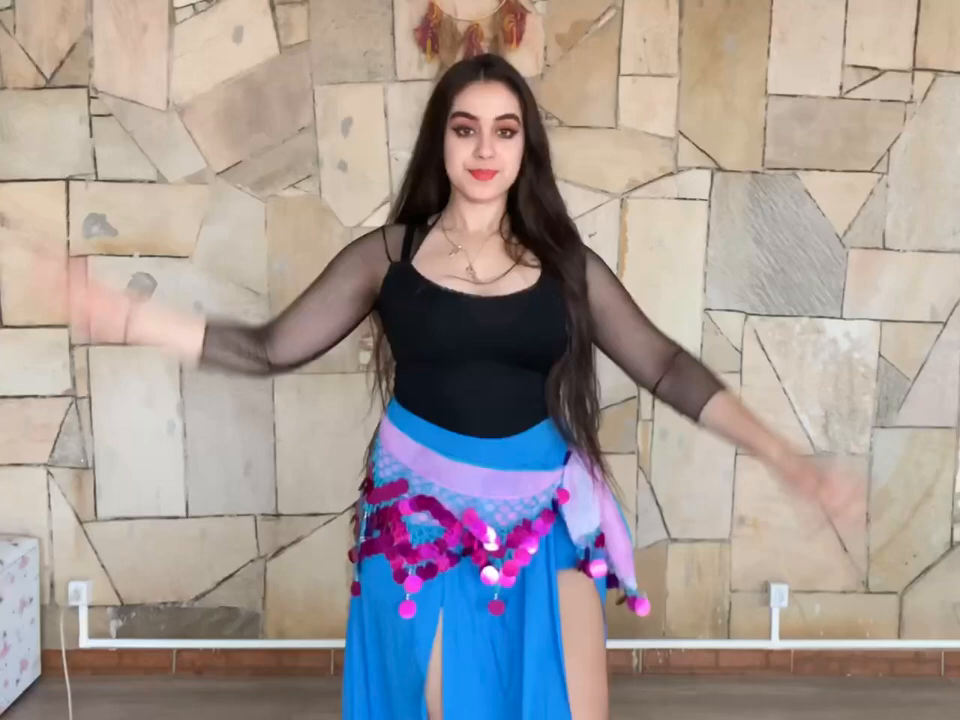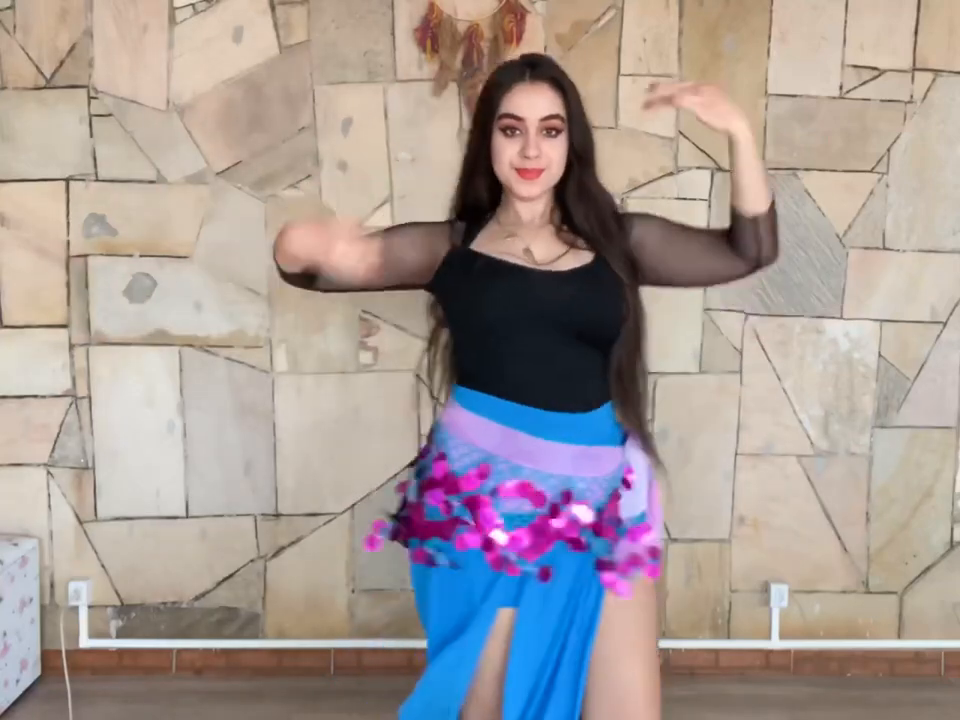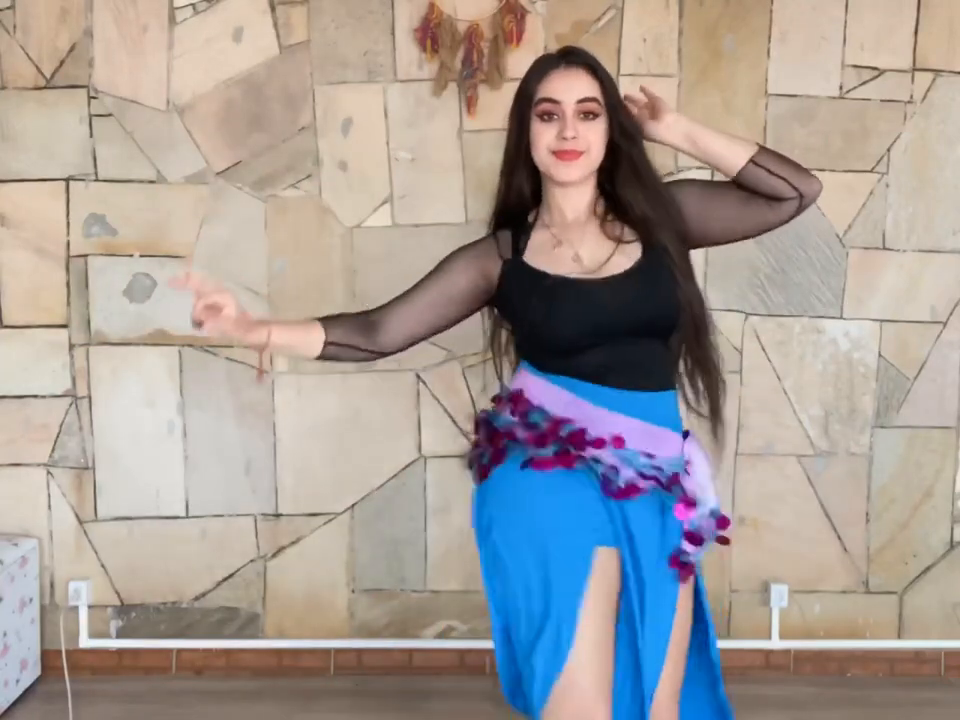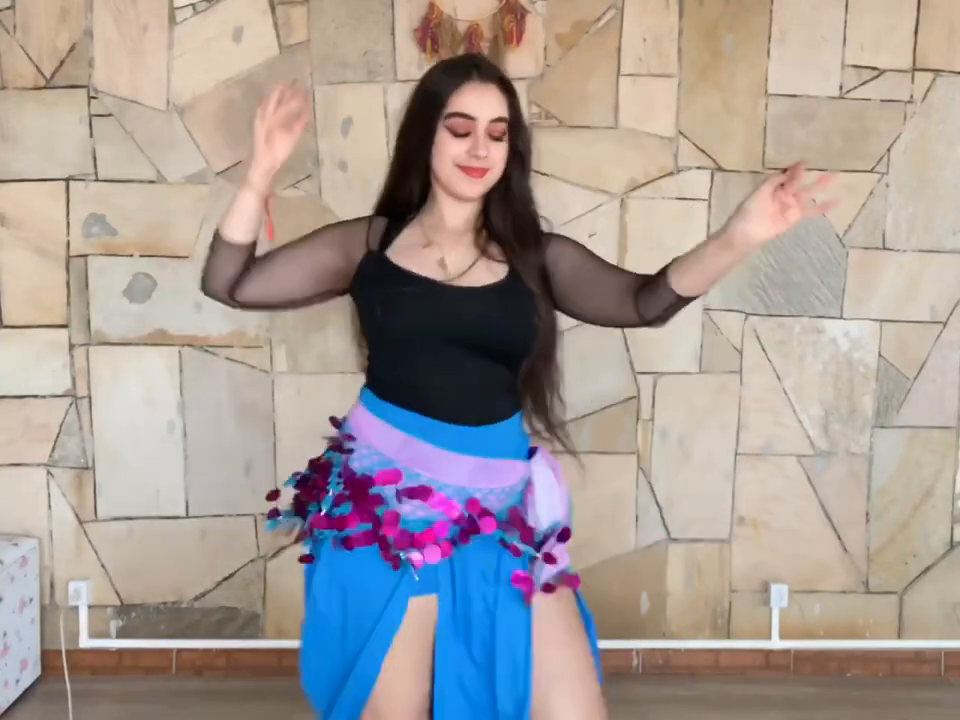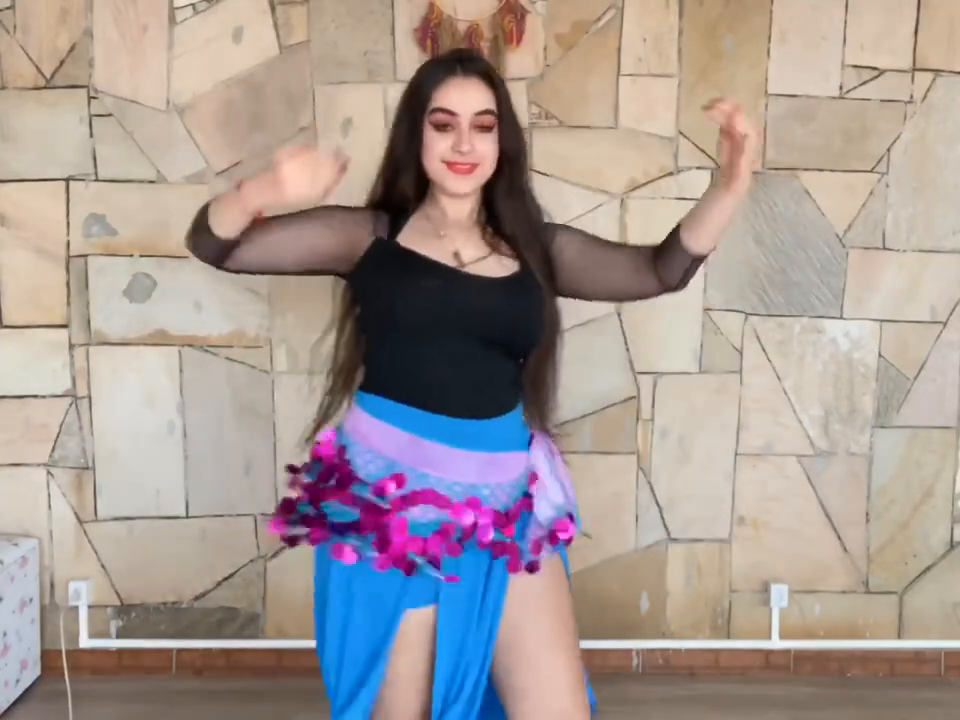
dt=0.7s
person 1, frame 1
left shoulder: (565, 262)
right shoulder: (393, 253)
left elbow: (661, 362)
right elbow: (272, 348)
left wrist: (777, 452)
right wrist: (135, 324)
left hip: (544, 519)
right hip: (426, 520)
person 1, frame 2
left shoulder: (616, 240)
right shoulder: (448, 247)
left elbow: (749, 251)
right elbow: (301, 256)
left wrist: (739, 135)
right wrist: (309, 243)
left hip: (599, 511)
right hip: (481, 507)
person 1, frame 3
left shoulder: (659, 214)
right shoulder: (498, 254)
left elbow: (795, 192)
right elbow: (373, 331)
left wrist: (674, 129)
right wrist: (260, 330)
left hip: (652, 493)
right hip: (548, 480)
person 1, frame 4
left shoulder: (537, 255)
right shoulder: (369, 243)
left elbow: (640, 300)
right elbow: (228, 284)
left wrist: (736, 239)
right wrist: (261, 174)
left hip: (502, 515)
right hip: (388, 510)
person 1, frame 5
left shoulder: (536, 247)
right shoulder: (369, 236)
left elbow: (662, 269)
right elbow: (208, 238)
left wrist: (728, 180)
right wrist: (261, 195)
left hip: (505, 510)
right hip: (386, 510)
